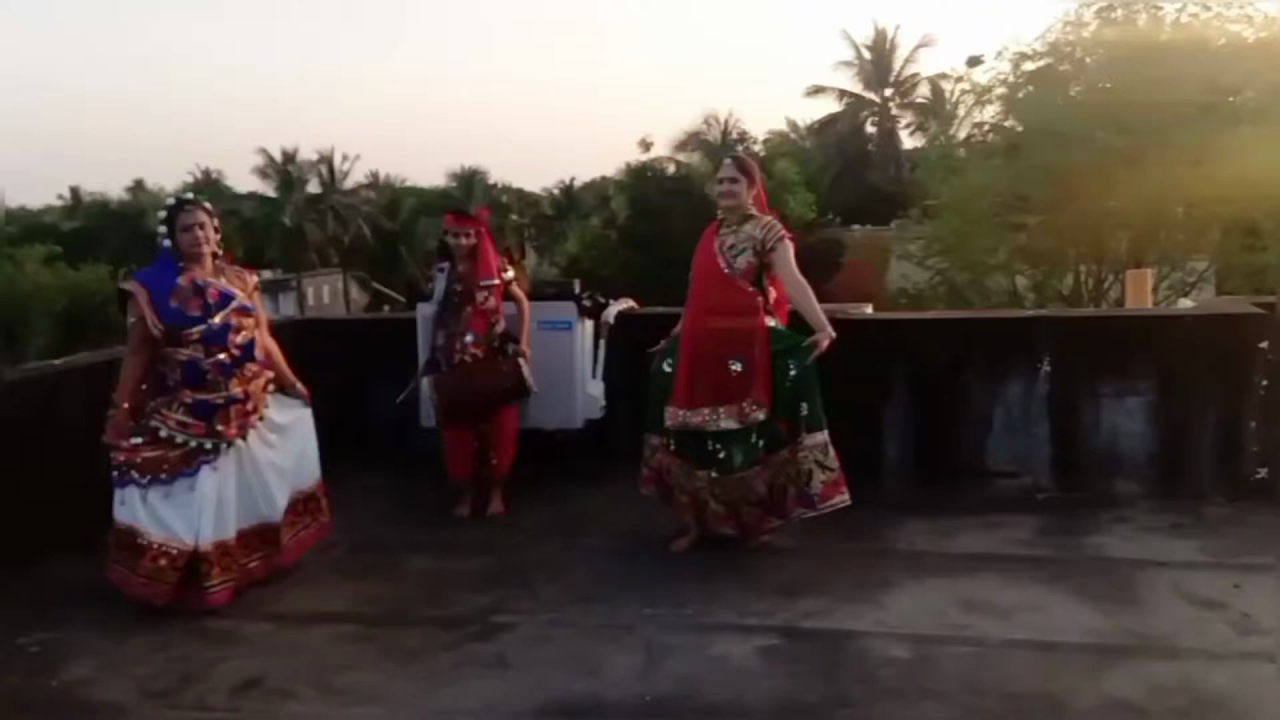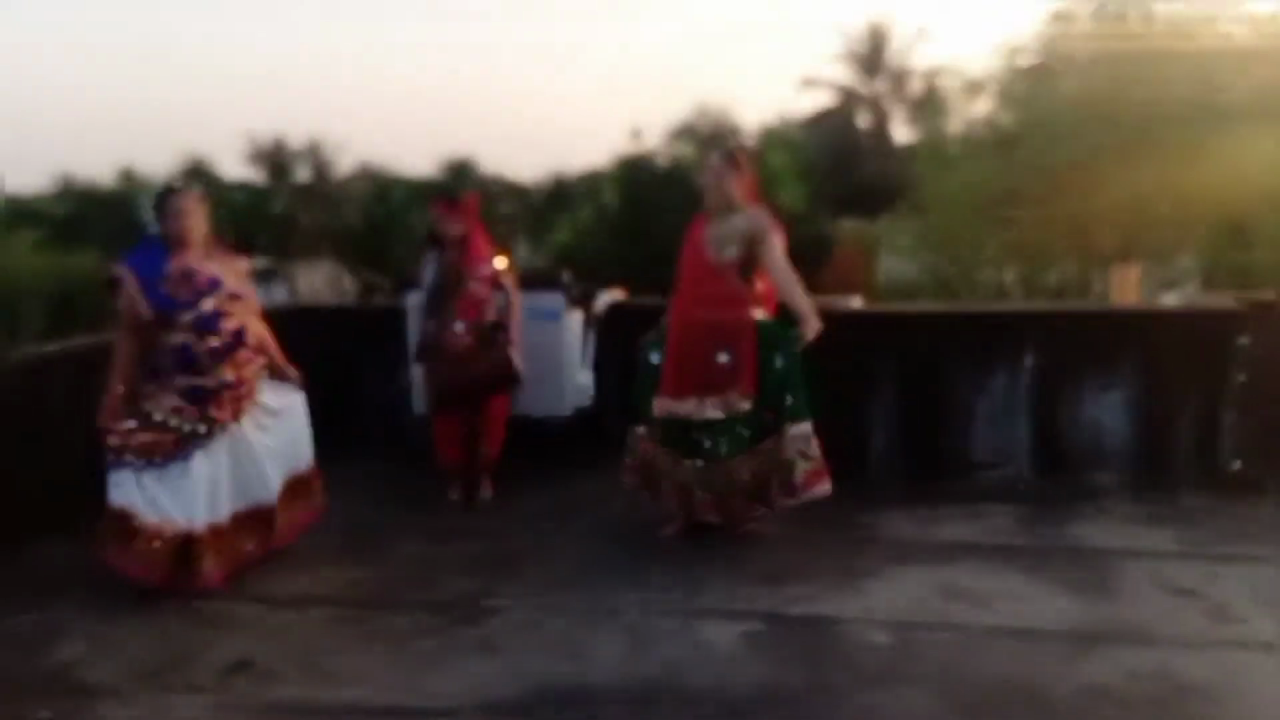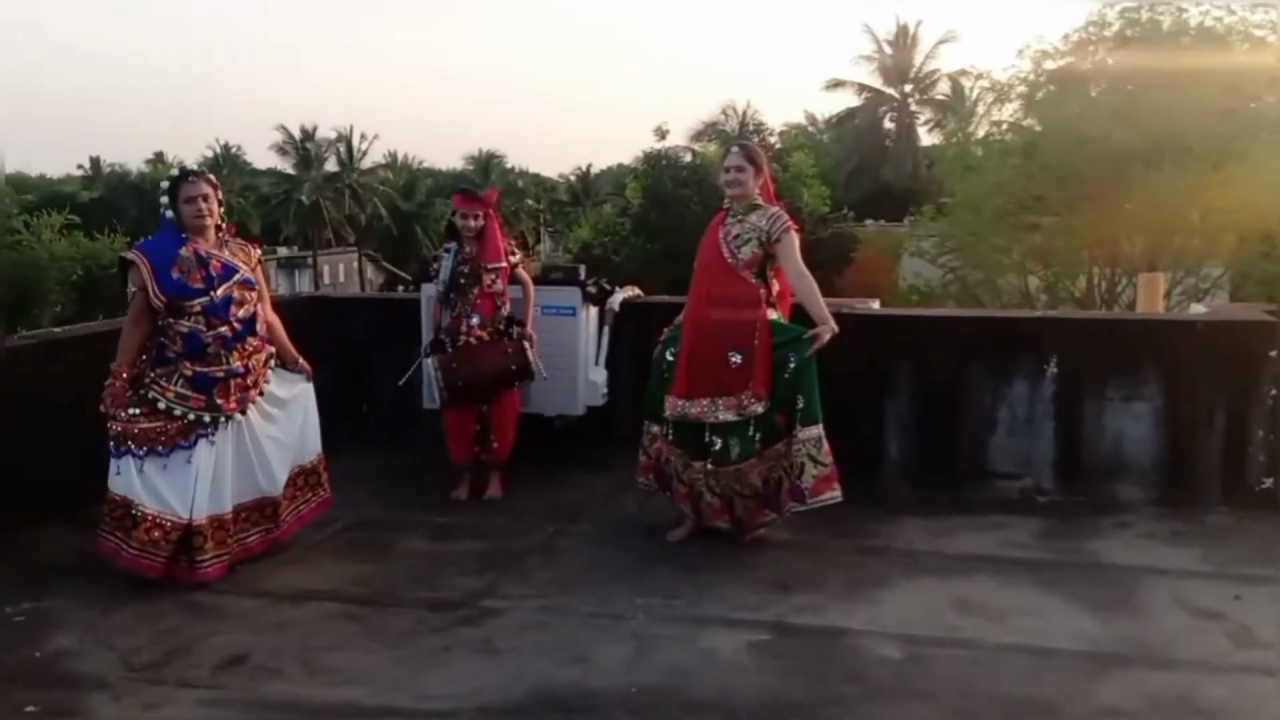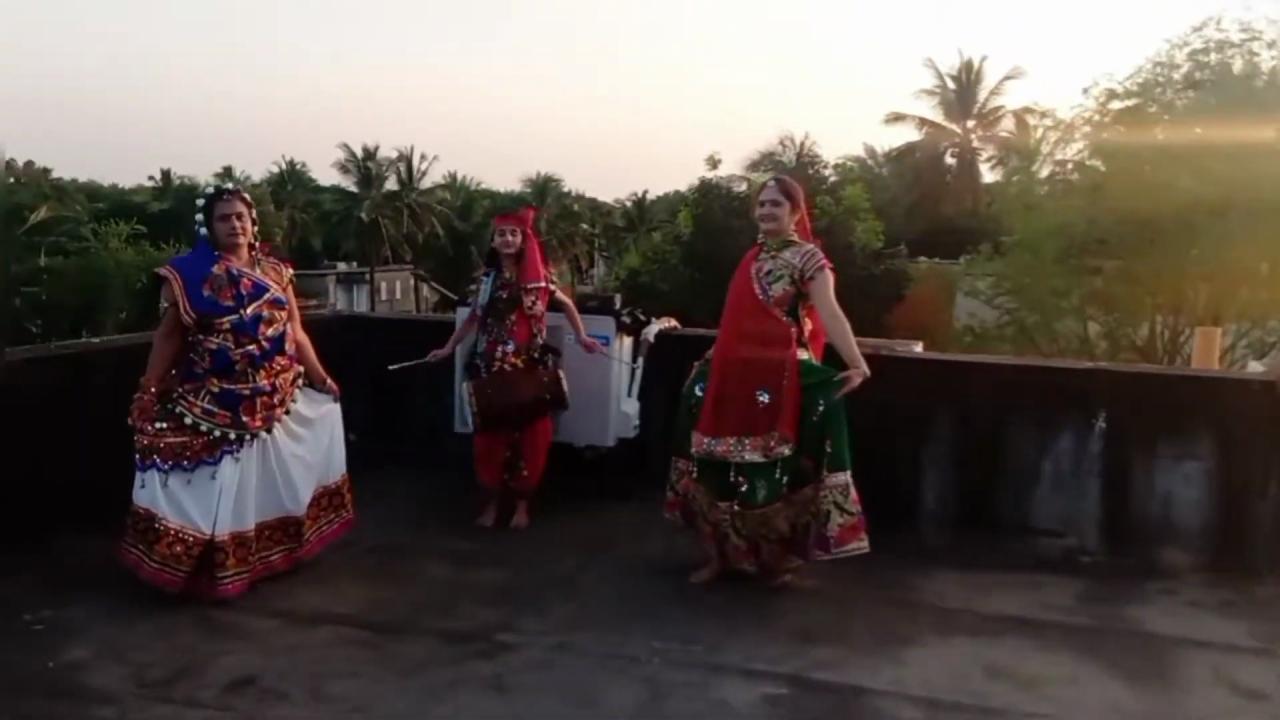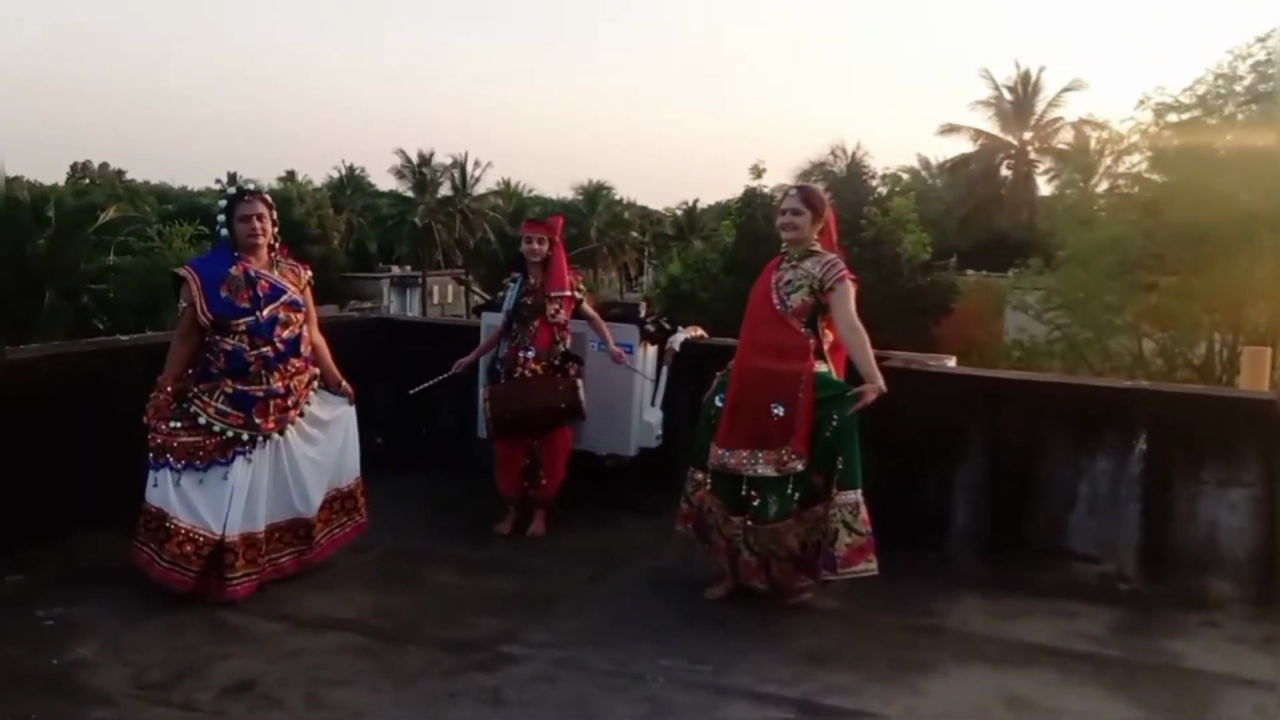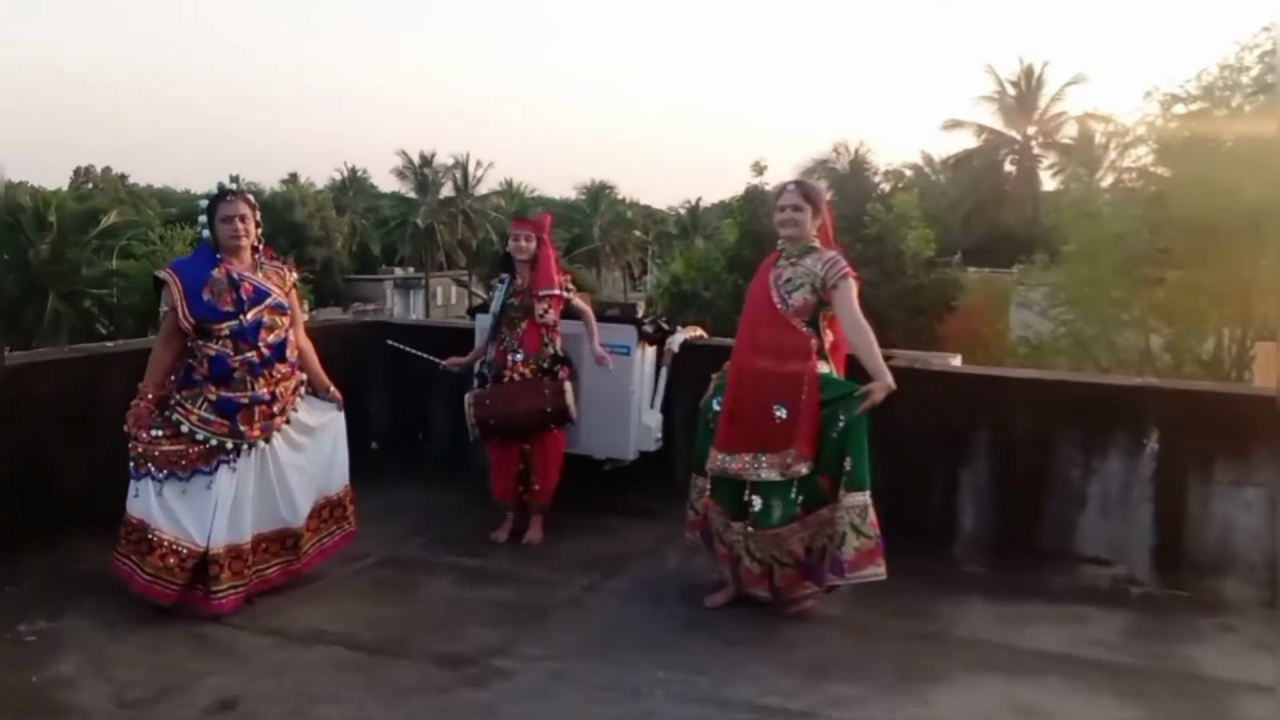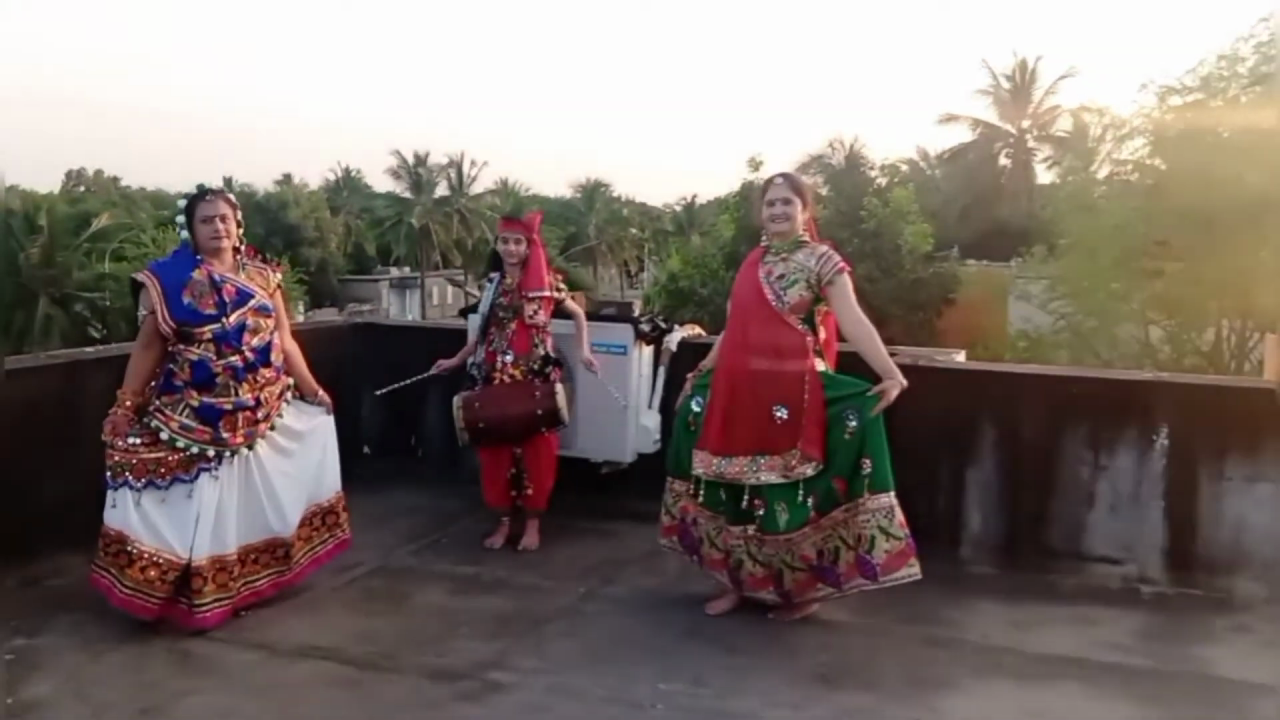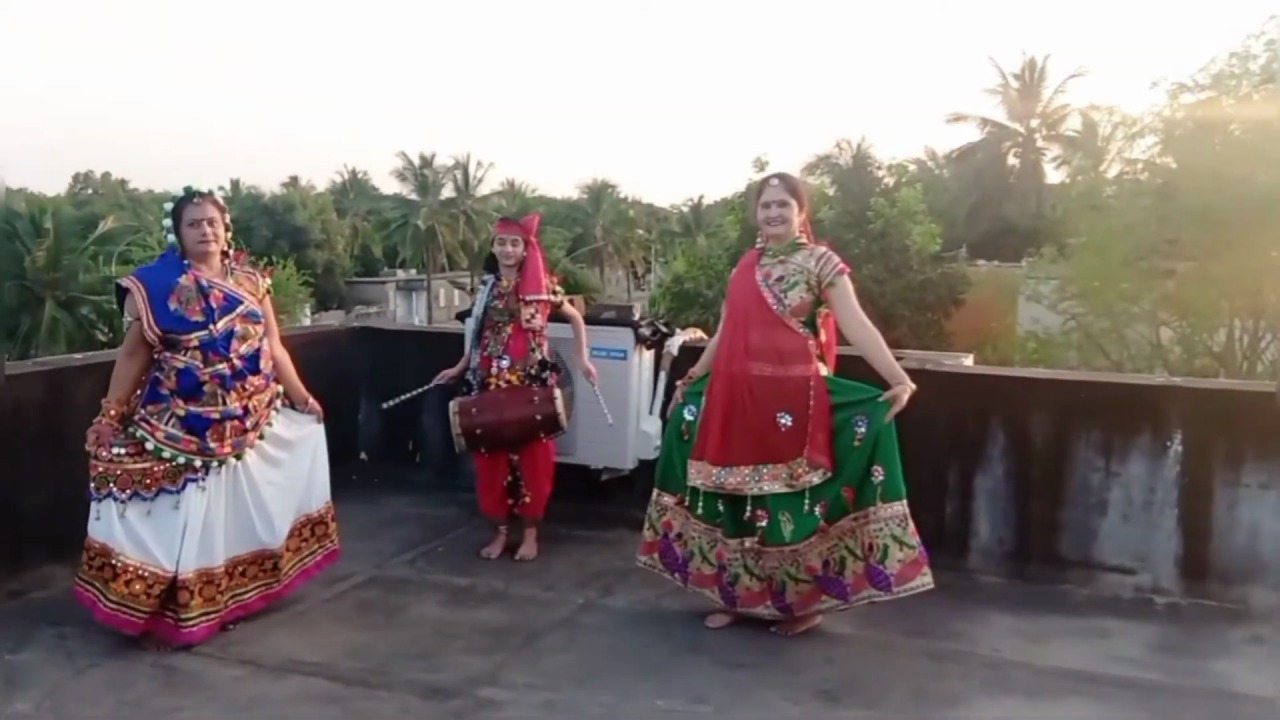
dt=0.5s
person 1, frame 1
left shoulder: (241, 280)
right shoulder: (154, 288)
left elbow: (264, 339)
right elbow: (138, 353)
left wrist: (291, 383)
right wrist: (121, 410)
left hip: (248, 409)
right hip: (186, 417)
left knee: (246, 492)
right knee: (194, 499)
left ankle: (249, 563)
right ankle: (201, 576)
person 1, frame 2
left shoulder: (231, 266)
right shoulder: (144, 273)
left elbow: (255, 324)
right elbow: (129, 336)
left wrist: (282, 367)
right wrist: (115, 394)
left hip: (237, 393)
right hip: (179, 399)
left knee: (240, 475)
right knee: (189, 483)
left ankle: (242, 545)
right ankle: (193, 560)
person 1, frame 3
left shoulder: (244, 253)
right shoulder: (156, 257)
left elbow: (265, 313)
right elbow: (138, 321)
left wrist: (292, 359)
right wrist: (119, 380)
left hip: (245, 382)
right hip: (184, 388)
left knee: (242, 467)
right knee: (191, 471)
left ankle: (241, 537)
right ankle: (194, 550)
person 1, frame 4
left shoulder: (276, 272)
right shoulder: (189, 274)
left elbow: (295, 332)
right elbow: (169, 336)
left wrist: (321, 380)
right wrist: (148, 395)
left hip: (273, 401)
right hip: (212, 404)
left knee: (267, 483)
right knee: (217, 487)
left ankle: (267, 555)
right ankle: (219, 567)
person 1, frame 5
left shoulder: (295, 274)
right shoulder: (207, 275)
left elbow: (312, 334)
right elbow: (186, 337)
left wrist: (336, 381)
right wrist: (164, 394)
left hip: (289, 402)
right hip: (227, 404)
left knee: (279, 485)
right knee: (227, 487)
left ankle: (275, 557)
right ankle: (227, 569)
person 1, frame 6
left shoulder: (280, 276)
right shoulder: (189, 277)
left elbow: (298, 338)
right elbow: (169, 342)
left wrist: (323, 386)
right wrist: (146, 401)
left hip: (274, 409)
right hip: (211, 411)
left knee: (266, 494)
right knee: (217, 496)
left ankle: (262, 570)
right ankle: (214, 582)
person 1, frame 7
left shoulder: (262, 277)
right shoulder: (167, 279)
left elbow: (283, 341)
right elbow: (148, 347)
left wrist: (312, 390)
right wrist: (125, 408)
left hip: (259, 414)
right hip: (192, 419)
left knee: (250, 504)
right knee: (195, 507)
left ankle: (243, 586)
right ankle: (190, 598)
person 1, frame 8
left shoulder: (251, 282)
right shoulder: (154, 285)
left elbow: (273, 347)
right elbow: (133, 355)
left wrist: (301, 398)
right wrist: (110, 417)
left hip: (246, 423)
right hip: (180, 428)
left knee: (238, 514)
right knee: (180, 518)
left ankle: (228, 602)
right ankle: (171, 616)
person 2, frame 1
left shoulder: (767, 229)
right shoulder: (711, 232)
left elbow: (792, 280)
left wrist: (822, 327)
right wrist: (677, 336)
left hip: (749, 344)
right hip: (702, 346)
left knee: (749, 432)
right knee: (696, 434)
left ankle: (754, 518)
right ankle: (700, 518)
person 2, frame 2
left shoulder: (755, 221)
right shoulder: (700, 224)
left elbow: (779, 272)
left wrist: (808, 318)
right wrist: (668, 327)
left hip: (735, 337)
right hip: (691, 337)
left knee: (734, 424)
right knee: (687, 424)
left ankle: (740, 506)
right ankle: (687, 506)
person 2, frame 3
left shoulder: (773, 219)
right shoulder: (718, 221)
left elbow: (796, 272)
left wrist: (825, 321)
right wrist: (681, 325)
left hip: (750, 336)
right hip: (705, 336)
left knee: (748, 425)
right knee: (696, 426)
left ankle: (751, 512)
right ankle: (697, 510)
person 2, frame 4
left shoulder: (808, 257)
right shoulder: (752, 257)
left elbow: (829, 313)
left wrist: (857, 365)
right wrist: (712, 360)
left hip: (781, 376)
right hip: (734, 374)
left knee: (776, 468)
right knee: (723, 466)
left ankle: (777, 557)
right ankle: (723, 552)
person 2, frame 5
left shoulder: (829, 267)
right shoulder: (775, 266)
left elbow: (849, 325)
left wrist: (873, 378)
right wrist: (732, 373)
left hip: (801, 389)
right hip: (755, 386)
left knee: (793, 480)
right knee: (741, 478)
left ankle: (795, 575)
right ankle: (740, 569)
person 2, frame 6
left shoulder: (830, 265)
right shoulder: (770, 264)
left elbow: (853, 323)
left wrist: (881, 376)
right wrist: (726, 375)
left hip: (800, 390)
right hip: (752, 389)
left knee: (794, 483)
right knee: (744, 480)
left ankle: (798, 582)
right ankle: (742, 575)
person 2, frame 7
left shoulder: (821, 260)
right shoulder: (752, 262)
left elbow: (853, 322)
left wrist: (890, 373)
right wrist: (702, 374)
left hip: (793, 390)
right hip: (740, 390)
left knee: (793, 486)
right knee: (736, 485)
left ankle: (801, 588)
right ankle: (740, 580)
person 2, frame 8
left shoulder: (821, 262)
right shoulder: (745, 266)
left elbow: (856, 325)
right elbow: (725, 333)
left wrist: (898, 379)
right wrist: (691, 379)
left hip: (794, 396)
right hip: (738, 395)
left knee: (796, 496)
right knee: (737, 495)
left ankle: (805, 600)
right ankle: (739, 594)
person 3, frame 1
left shoulder: (495, 267)
right shoulder: (442, 271)
left elbow: (522, 301)
right elbow: (439, 317)
left wrist: (522, 343)
right wrist: (433, 358)
left hip: (492, 358)
right hip: (454, 362)
left knee: (497, 424)
right knee: (458, 426)
left ankle: (497, 492)
right ankle: (465, 493)
person 3, frame 2
left shoulder: (485, 258)
right shoulder: (434, 262)
left elbow: (510, 292)
right elbow: (429, 307)
left wrist: (512, 333)
right wrist: (426, 345)
left hip: (481, 347)
right hip: (445, 349)
left knee: (487, 411)
right knee: (449, 412)
left ankle: (485, 477)
right ankle: (455, 478)
person 3, frame 3
left shoulder: (501, 250)
right shoulder: (448, 253)
left elbow: (526, 283)
right elbow: (441, 298)
left wrist: (527, 325)
right wrist: (435, 337)
left hip: (496, 340)
right hip: (458, 342)
left knee: (498, 408)
right knee: (460, 408)
left ankle: (495, 476)
right ankle: (464, 476)
person 3, frame 4
left shoulder: (539, 275)
right shoulder: (486, 278)
left elbow: (566, 303)
right elbow: (473, 317)
left wrist: (582, 336)
right wrist: (448, 348)
left hip: (530, 367)
right hip: (492, 365)
left knee: (530, 434)
right knee: (491, 433)
left ankle: (522, 504)
right ankle: (491, 503)
person 3, frame 5
left shoulder: (566, 283)
right shoulder: (513, 283)
left elbow: (591, 315)
right elbow: (504, 329)
left wrist: (610, 346)
right wrist: (473, 356)
left hip: (553, 373)
right hip: (514, 371)
left knee: (550, 442)
right knee: (511, 439)
left ankle: (540, 512)
right ankle: (511, 509)
person 3, frame 6
left shoulder: (555, 281)
right shoulder: (502, 283)
left elbow: (584, 312)
left wrist: (596, 347)
right wrist: (469, 358)
left hip: (543, 374)
right hip: (505, 373)
left knee: (542, 445)
right knee: (504, 444)
left ankle: (537, 519)
right ankle: (508, 516)
person 3, frame 7
left shoulder: (546, 282)
right shoulder: (492, 283)
left elbow: (577, 314)
left wrist: (584, 352)
right wrist: (458, 359)
left hip: (535, 377)
right hip: (495, 376)
left knee: (534, 448)
right knee: (496, 448)
left ankle: (532, 524)
right ankle: (503, 521)
person 3, frame 8
left shoulder: (542, 285)
right shoulder: (485, 287)
left elbow: (575, 318)
left wrist: (583, 360)
right wrist: (460, 367)
left hip: (531, 382)
right hip: (490, 381)
left knee: (532, 455)
right knee: (492, 455)
left ankle: (530, 533)
right ankle: (500, 530)
